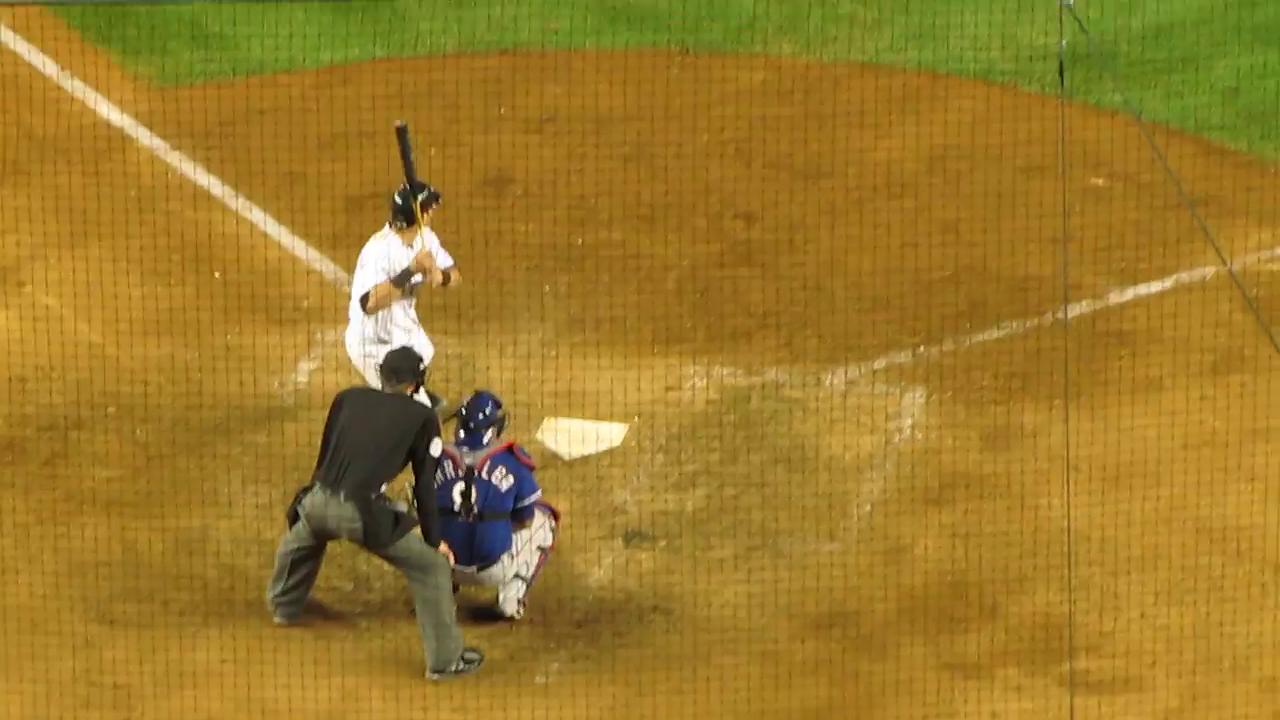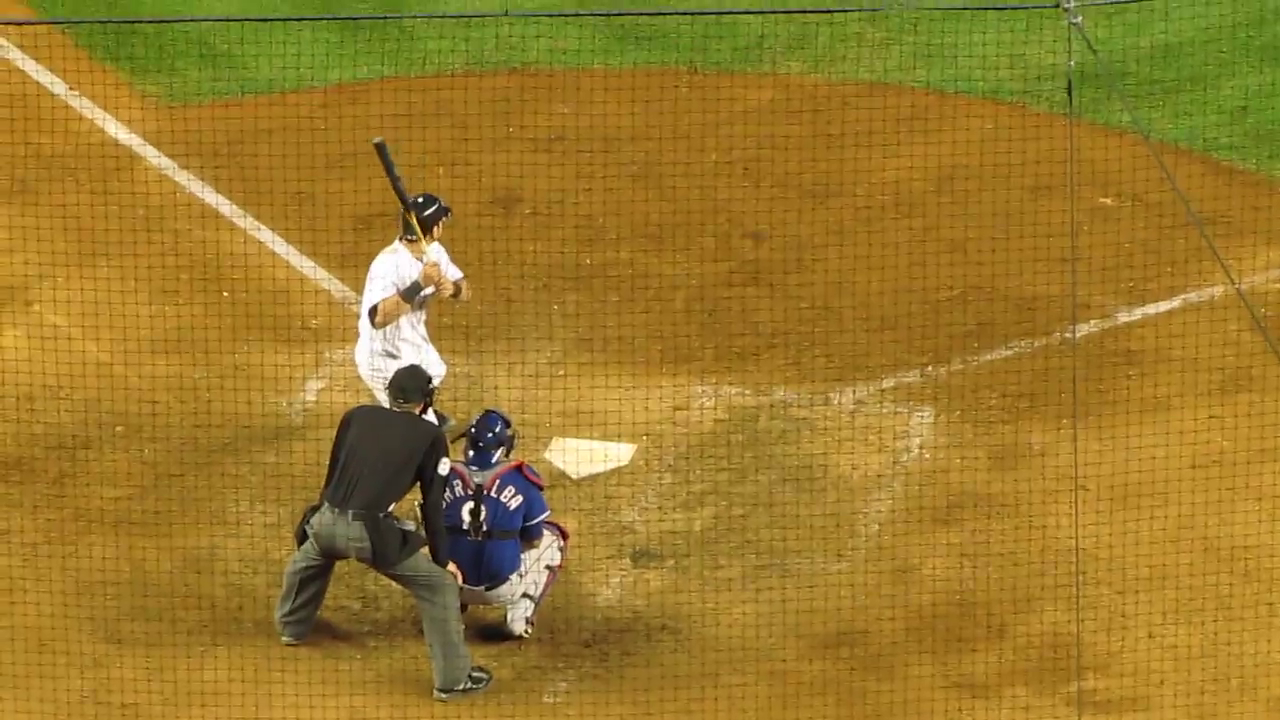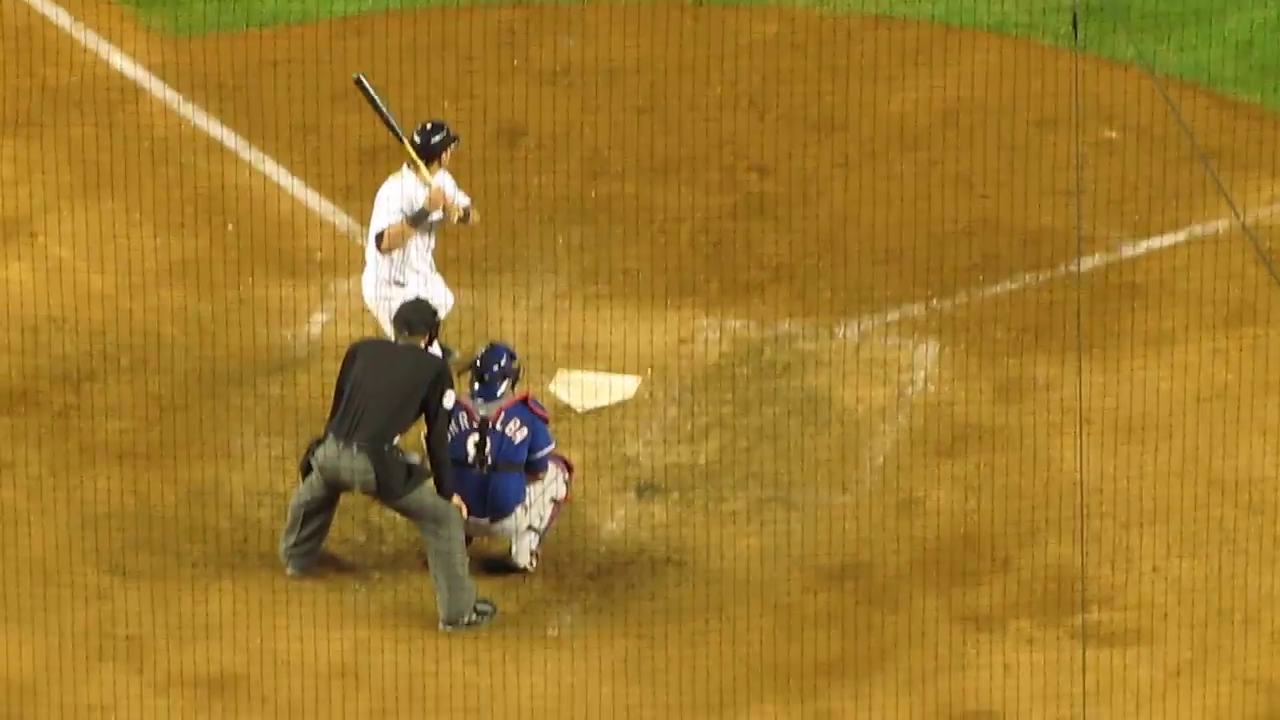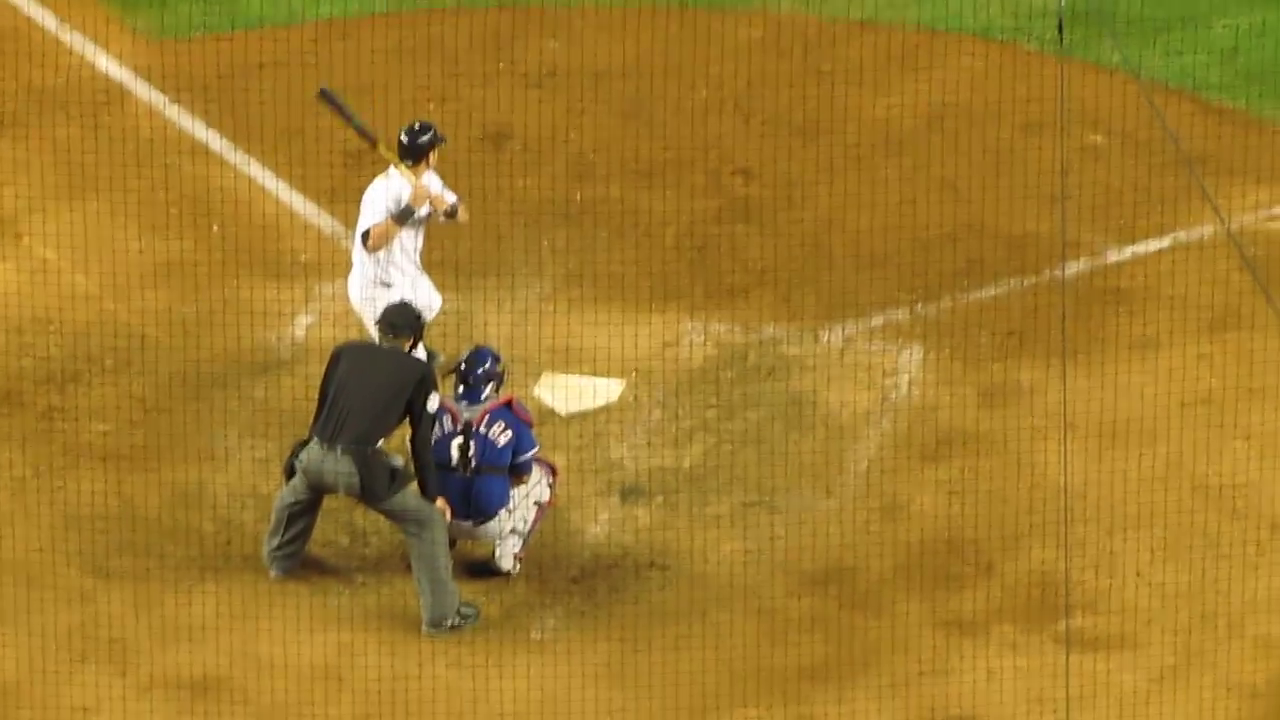
dt=0.2s
person 1, frame 1
left shoulder: (348, 397)
right shoulder: (422, 416)
right elbow: (425, 483)
right wrist: (434, 539)
left hip: (319, 503)
right hip: (362, 512)
left knee: (297, 540)
right knee: (432, 566)
left ankle: (284, 606)
right ankle: (445, 659)
person 1, frame 2
left shoulder: (356, 415)
right shoulder: (430, 435)
right elbow: (433, 503)
right wrist: (442, 558)
left hip: (327, 522)
right hip: (370, 531)
left knee: (306, 560)
right knee: (440, 585)
left ankle: (292, 626)
right ankle: (453, 679)
person 1, frame 3
left shoulder: (361, 350)
right shoulder: (435, 368)
right elbow: (437, 437)
right wrist: (447, 492)
left hip: (332, 454)
right hip: (375, 464)
left knee: (311, 491)
right knee: (444, 518)
left ankle: (297, 558)
right ankle: (458, 610)
person 1, frame 4
left shoulder: (345, 352)
right shoulder: (419, 371)
right elbow: (421, 439)
right wrist: (431, 494)
left hip: (316, 457)
right hip: (359, 467)
left knee: (294, 493)
right knee: (428, 521)
left ankle: (280, 560)
right ankle: (441, 614)
person 2, frame 1
left shoulder: (424, 237)
right shoulder: (380, 250)
left elbow: (454, 275)
right elbow: (369, 304)
left wrist: (441, 277)
right wrist: (411, 271)
left hip: (403, 328)
right hip: (373, 343)
left ankle: (414, 391)
person 2, frame 2
left shoulder: (433, 251)
right shoulder: (389, 264)
left elbow: (465, 290)
right elbow: (378, 318)
left wrist: (452, 288)
right wrist: (419, 285)
left hip: (414, 344)
right hip: (383, 359)
left knee: (435, 373)
person 2, frame 3
left shoulder: (441, 179)
right shoulder: (397, 189)
left elbow: (473, 216)
right elbow: (384, 244)
left wrist: (459, 212)
right wrist: (426, 210)
left hip: (421, 274)
right hip: (390, 288)
left knee: (442, 304)
person 2, frame 4
left shoulder: (427, 180)
right shoulder: (383, 189)
left elbow: (462, 215)
right elbow: (370, 243)
left wrist: (447, 207)
right wrist: (410, 208)
left hip: (408, 276)
right hip: (376, 288)
left knee: (430, 305)
person 3, frame 1
left shoulder: (439, 457)
right shoulder: (512, 458)
right elbow: (525, 521)
right hip: (493, 567)
right knee: (544, 517)
right ankle: (511, 601)
person 3, frame 2
left shoulder: (446, 475)
right shoulder: (521, 478)
right elbow: (533, 541)
right hip: (501, 586)
right knee: (551, 537)
right ankle: (519, 619)
person 3, frame 3
left shoulder: (453, 409)
right shoulder: (527, 412)
right elbow: (539, 474)
right hip: (507, 517)
right knee: (558, 469)
right ankle: (524, 553)
person 3, frame 4
left shoulder: (437, 411)
right shoulder: (511, 414)
right elbow: (522, 476)
right hip: (490, 520)
right knee: (541, 473)
right ankle: (508, 555)
